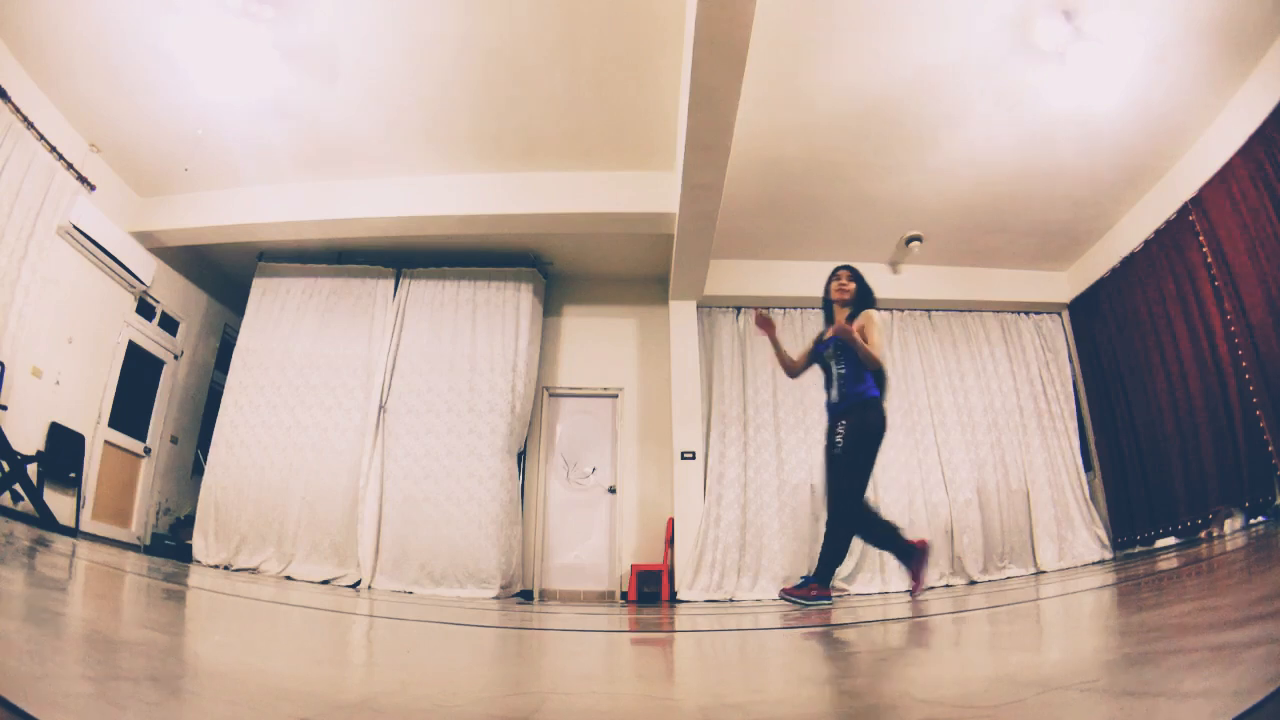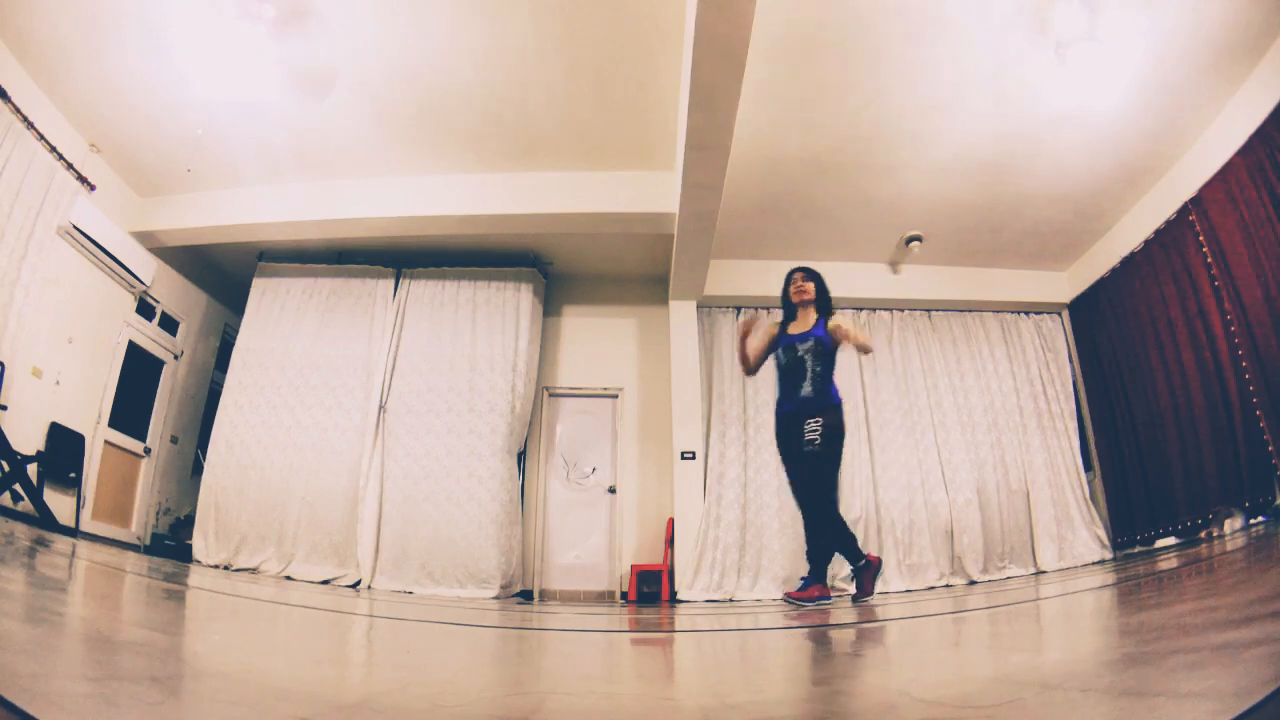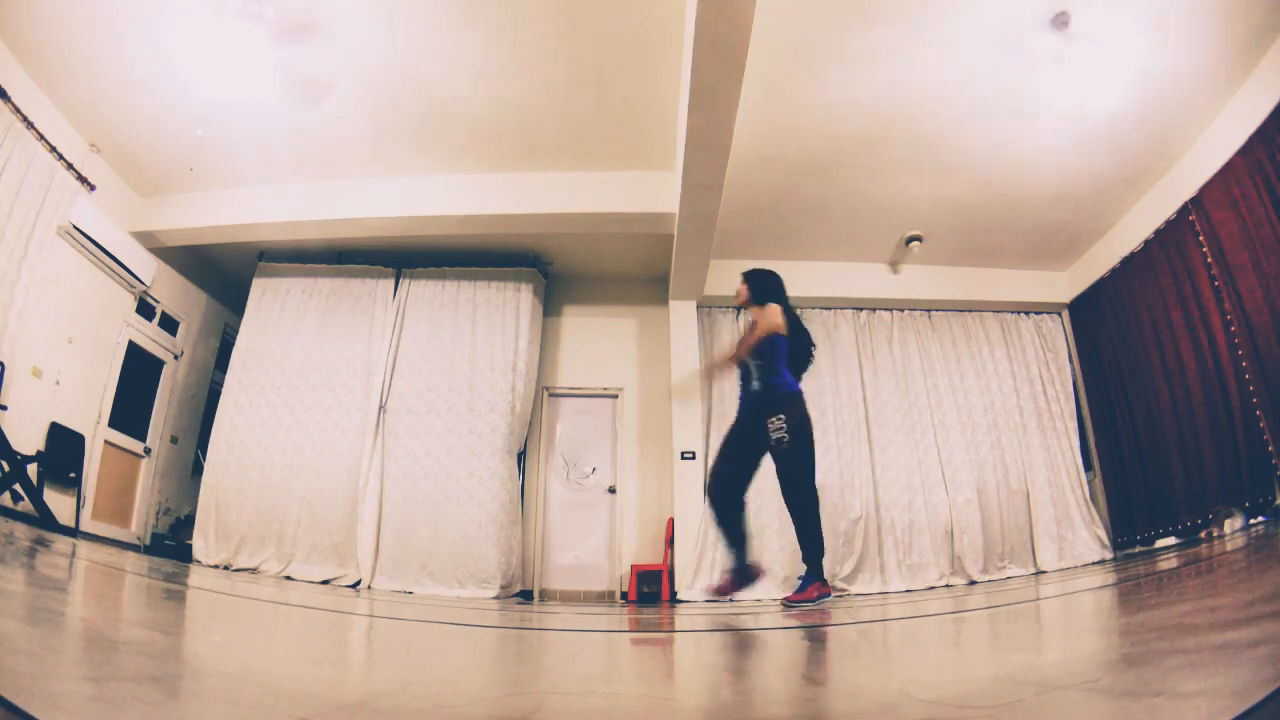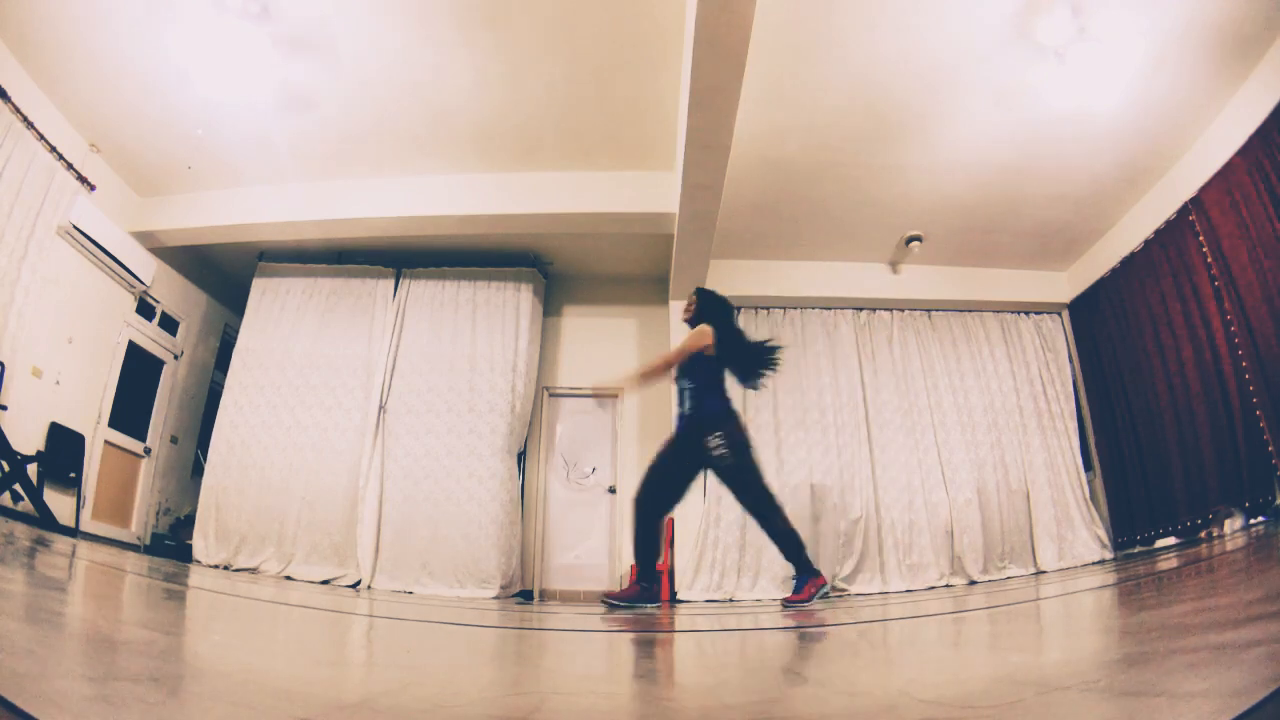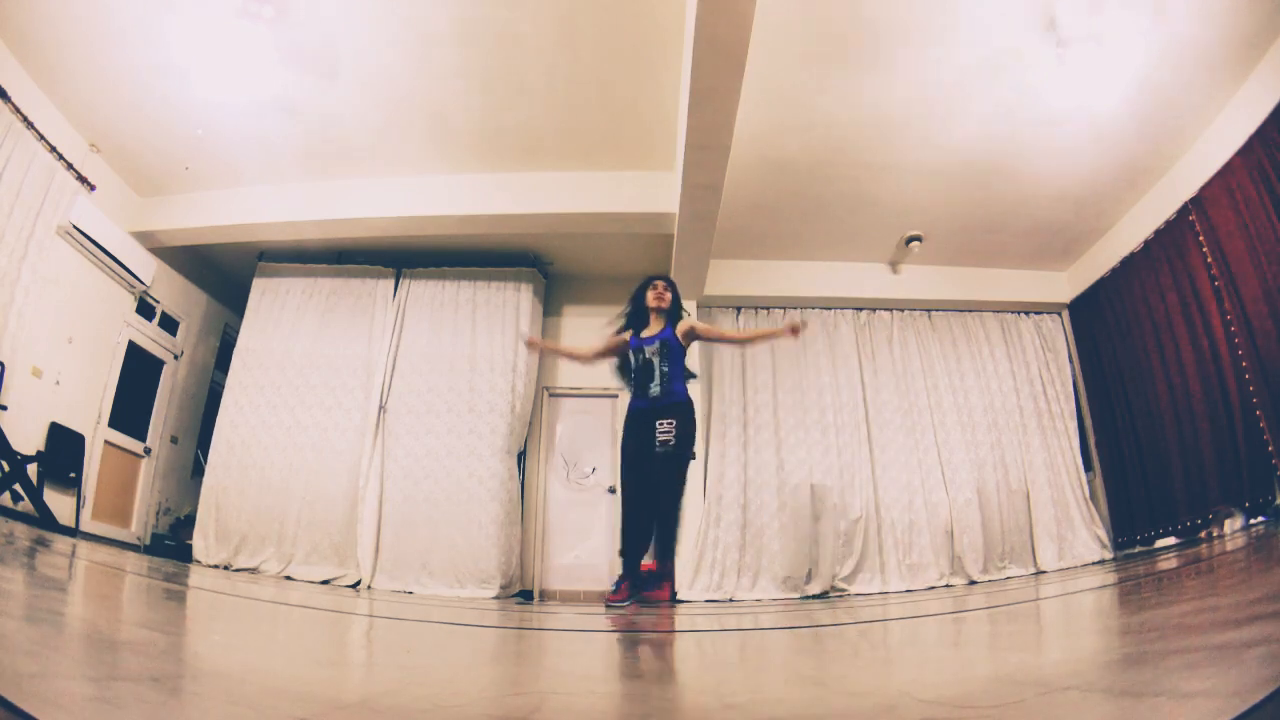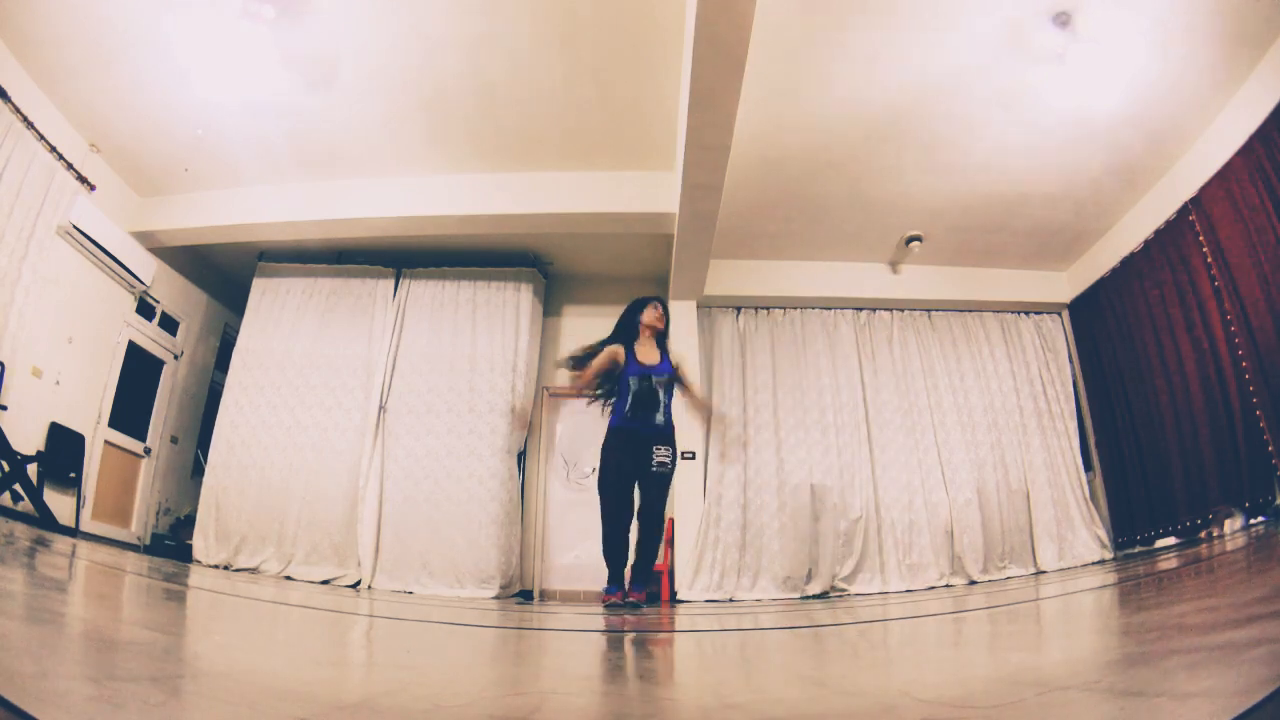
dt=0.3s
person 1, frame 1
left shoulder: (865, 318)
right shoulder: (824, 336)
left elbow: (877, 362)
right elbow: (793, 371)
left wrist: (853, 339)
right wrist: (772, 338)
left hip: (863, 414)
right hip: (840, 419)
left knee: (843, 498)
right knee: (846, 501)
left ankle: (819, 582)
right ankle: (909, 549)
person 1, frame 2
left shoulder: (830, 323)
right shoulder: (777, 331)
left elbow: (863, 345)
right elbow: (749, 369)
left wrist: (852, 337)
right wrist: (743, 339)
left hip: (823, 415)
right hip: (787, 420)
left knee: (817, 496)
right knee: (812, 500)
left ankle: (817, 580)
right ankle: (860, 561)
person 1, frame 3
left shoulder: (772, 311)
right shoulder: (754, 325)
left elbow: (739, 352)
left wrist: (705, 374)
left hip: (783, 408)
right hip: (750, 415)
left knee: (798, 493)
right knee: (721, 488)
left ankle: (816, 580)
right ankle: (741, 565)
person 1, frame 4
left shoulder: (705, 331)
right shoulder: (694, 339)
left elbow: (665, 364)
left wrist: (625, 383)
left hip: (715, 427)
right hip: (687, 433)
left knee: (755, 499)
right knee: (648, 501)
left ankle: (808, 576)
right ankle: (645, 585)
person 1, frame 5
left shoulder: (682, 327)
right shoulder: (629, 337)
left elbow: (735, 336)
right elbow: (589, 355)
left wrist: (780, 330)
right wrist: (546, 346)
left hip: (673, 415)
right hip: (638, 417)
left knee: (665, 493)
right knee: (634, 498)
left ankle: (663, 576)
right ankle: (629, 578)
person 1, frame 6
left shoulder: (668, 357)
right shoulder: (618, 351)
left elbow: (691, 395)
right elbow: (581, 380)
left hip: (660, 440)
right hip: (622, 441)
left knee: (652, 512)
right knee: (615, 513)
left ankle: (640, 583)
right ankle: (616, 583)
